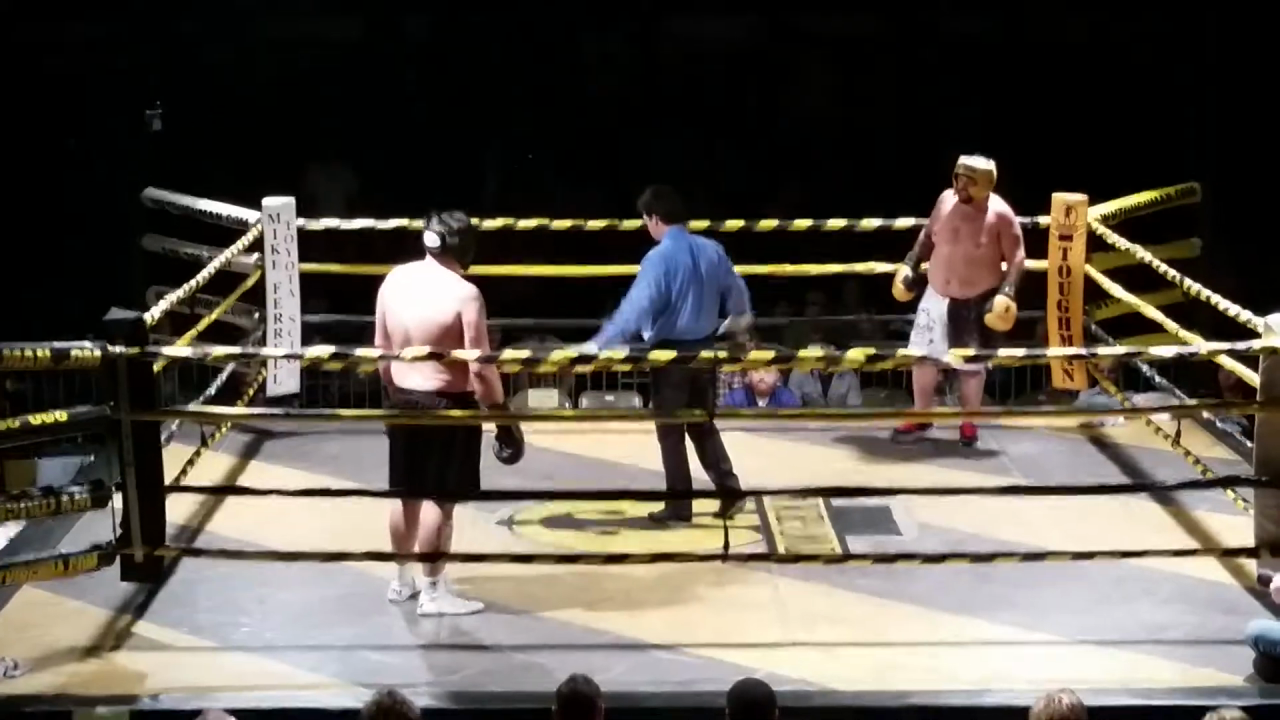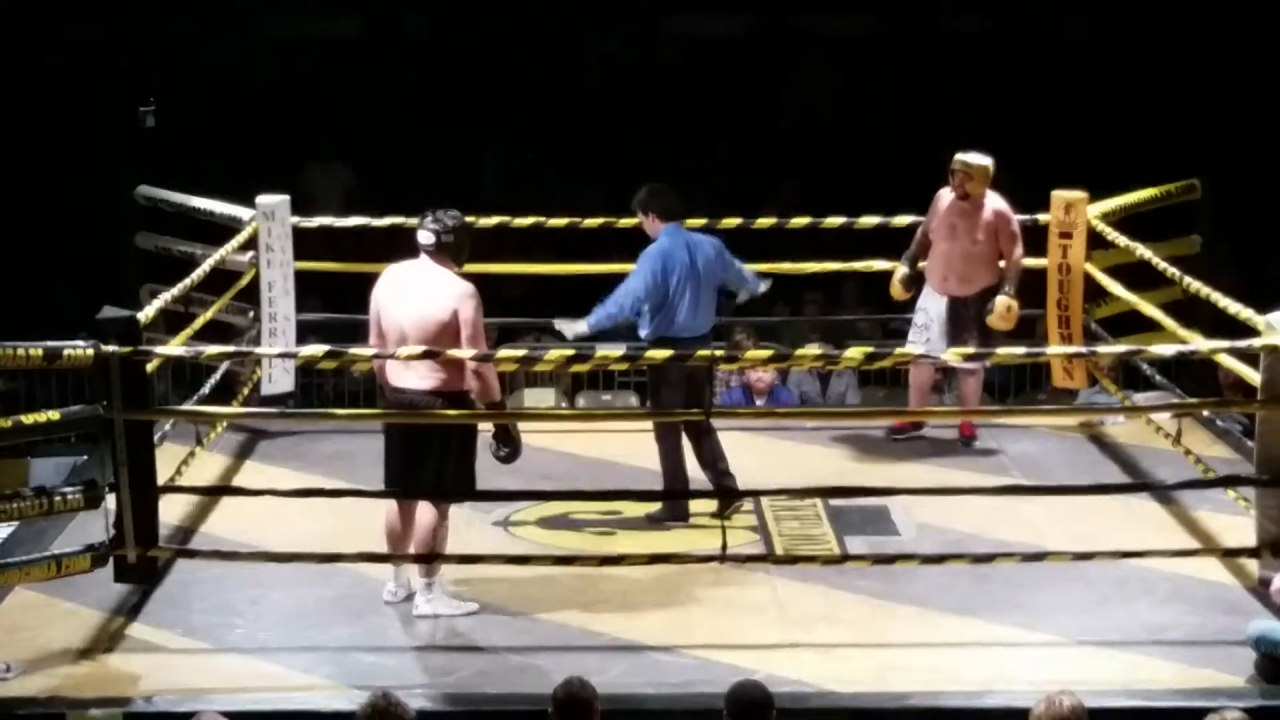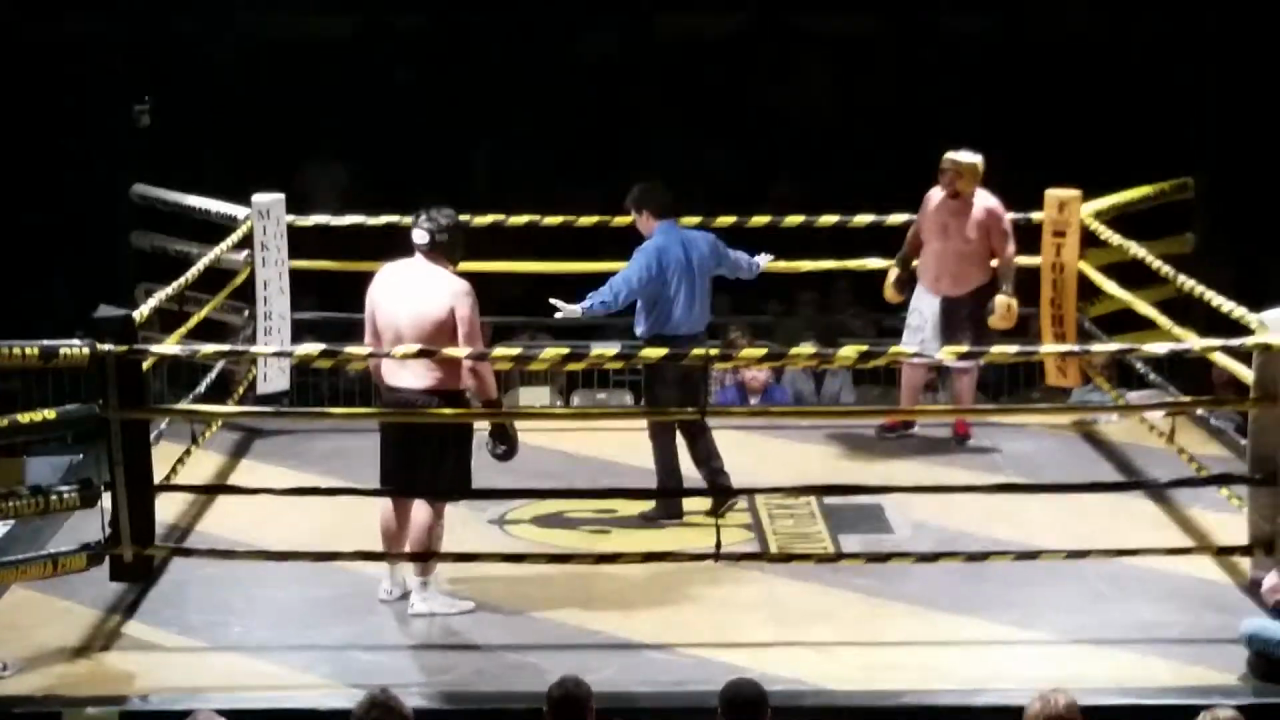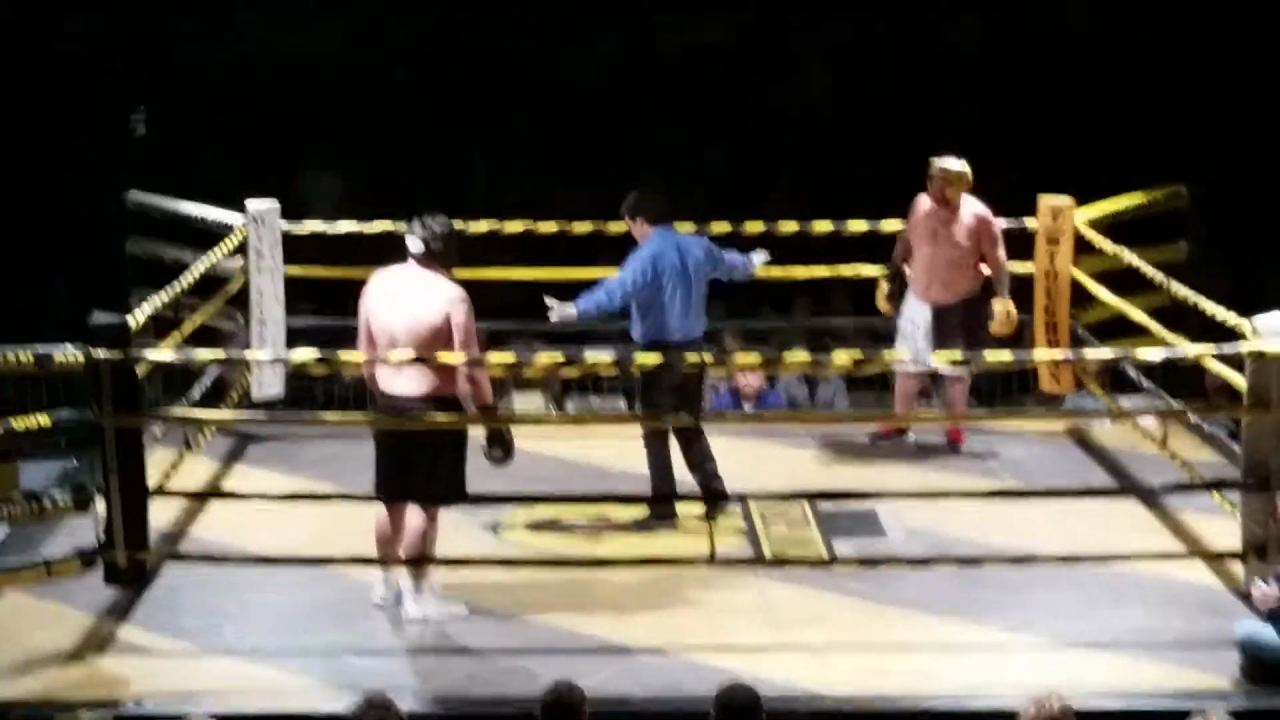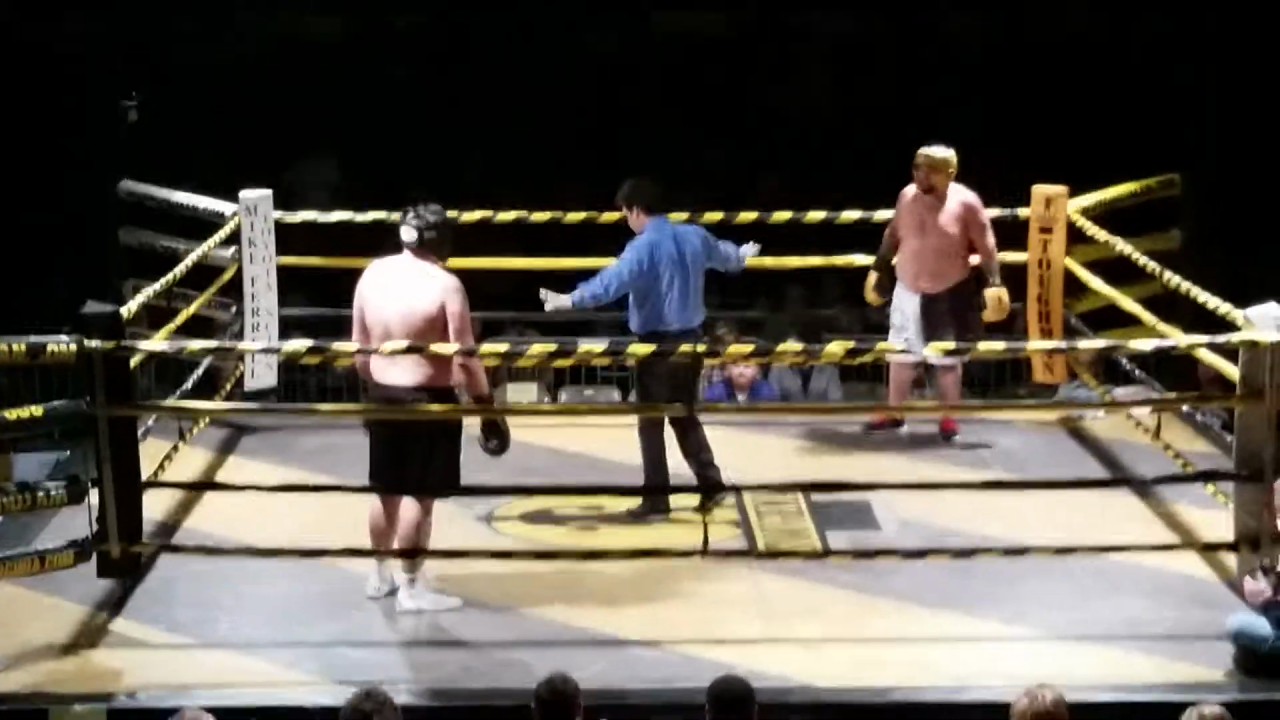
dt=0.1s
person 1, frame 1
left shoulder: (394, 280)
right shoulder: (463, 294)
left elbow: (382, 351)
right elbow: (480, 367)
right wrist: (502, 414)
left hip: (405, 400)
right hip: (447, 405)
left knee: (408, 494)
right knee: (440, 499)
left ankle: (402, 580)
right ankle: (432, 592)
person 1, frame 2
left shoulder: (389, 278)
right shoulder: (460, 291)
left elbow: (376, 350)
right elbow: (477, 364)
right wrist: (499, 412)
left hip: (399, 399)
right hip: (444, 404)
left knee: (404, 495)
right knee: (435, 500)
left ankle: (397, 581)
right ankle: (428, 593)
person 1, frame 3
left shoulder: (384, 278)
right shoulder: (455, 289)
left elbow: (372, 349)
right elbow: (474, 363)
right wrist: (495, 410)
left hip: (395, 398)
right hip: (439, 403)
left knee: (399, 493)
right knee: (431, 499)
left ankle: (392, 579)
right ankle: (423, 592)
person 1, frame 4
left shoulder: (377, 284)
right shoulder: (451, 296)
left elbow: (366, 356)
right elbow: (470, 368)
right wrist: (491, 416)
left hip: (390, 405)
right hip: (433, 410)
left knee: (392, 499)
right knee: (425, 504)
left ankle: (386, 583)
right ankle: (417, 595)
person 1, frame 5
left shoulder: (372, 274)
right shoulder: (445, 285)
left elbow: (360, 347)
right elbow: (465, 358)
right wrist: (486, 406)
left hip: (384, 395)
right hip: (428, 400)
left knee: (387, 490)
right knee: (419, 495)
left ankle: (380, 575)
right ankle: (410, 588)
person 2, frame 1
left shoulder: (659, 257)
right shoulder: (712, 250)
left elbow: (636, 307)
right elbow: (735, 289)
left wrist: (600, 343)
right wrist: (741, 315)
left hip: (670, 353)
right hip: (704, 348)
left knee: (670, 430)
right knee: (702, 423)
left ankle: (679, 506)
right ankle: (730, 492)
person 2, frame 2
left shoulder: (657, 254)
right shoulder: (709, 246)
left elbow: (629, 297)
right elbow: (735, 274)
left wrist: (588, 323)
right wrist: (753, 286)
left hip: (668, 350)
right hip: (701, 346)
left knee: (667, 429)
right knee: (699, 423)
left ankle: (676, 506)
right ankle: (726, 491)
person 2, frame 3
left shoulder: (652, 251)
right shoulder: (703, 242)
left elbow: (623, 288)
right elbow: (734, 262)
left wrist: (581, 308)
right wrist: (755, 265)
left hip: (663, 348)
right hip: (696, 344)
left knee: (662, 427)
right knee: (694, 421)
left ankle: (669, 504)
right ankle: (721, 489)
person 2, frame 4
left shoulder: (647, 256)
right shoulder: (697, 246)
left elbow: (618, 290)
right elbow: (729, 263)
left wrist: (576, 308)
right wrist: (750, 264)
left hip: (660, 353)
right hip: (692, 349)
left knee: (656, 432)
right knee: (689, 426)
left ankle: (663, 508)
right ankle: (715, 494)
person 2, frame 5
left shoulder: (644, 246)
right shoulder: (694, 236)
left elbow: (614, 280)
right elbow: (724, 254)
left wrist: (571, 299)
right wrist: (742, 255)
left hip: (658, 344)
right hip: (690, 339)
left knee: (651, 423)
right knee: (685, 416)
left ankle: (656, 500)
right ankle: (711, 483)
person 3, frame 1
left shoulder: (1000, 214)
right shoulder: (946, 199)
left elbow: (1016, 257)
right elbow: (929, 233)
left wrist: (1007, 292)
right wrist: (911, 262)
left hip: (977, 300)
right hip: (936, 294)
left knee: (971, 363)
right knee: (923, 355)
left ankle: (969, 423)
right ankle: (920, 418)
person 3, frame 2
left shoulder: (998, 211)
right shoulder: (942, 197)
left elbow: (1013, 254)
right elbow: (926, 232)
left wrist: (1007, 291)
right wrist: (910, 262)
left hip: (976, 297)
right hip: (934, 292)
left knee: (970, 361)
right knee: (920, 353)
left ankle: (968, 421)
right ankle: (914, 418)
person 3, frame 3
left shoulder: (989, 208)
right shoulder: (933, 197)
left elbow: (1006, 252)
right elbow: (917, 232)
left wrist: (1005, 289)
right wrist: (902, 264)
left hip: (969, 297)
right hip: (927, 292)
left knee: (963, 360)
left ankle: (962, 420)
right ankle: (905, 417)
person 3, frame 4
left shoulder: (978, 215)
right shoulder: (920, 205)
left elbow: (996, 258)
right elbow: (906, 242)
left wrist: (1001, 295)
right wrist: (893, 275)
left hip: (959, 304)
right hip: (918, 300)
left knee: (955, 368)
right knee: (906, 363)
left ankle: (956, 426)
right ankle: (900, 423)
person 3, frame 5
left shoulder: (965, 202)
right shoulder: (908, 195)
left elbow: (985, 245)
right elbow: (894, 232)
left wrist: (993, 282)
right wrist: (881, 266)
left hip: (949, 292)
right hip: (907, 290)
left knee: (947, 358)
right knee: (900, 354)
left ankle: (949, 416)
right ankle: (894, 414)
